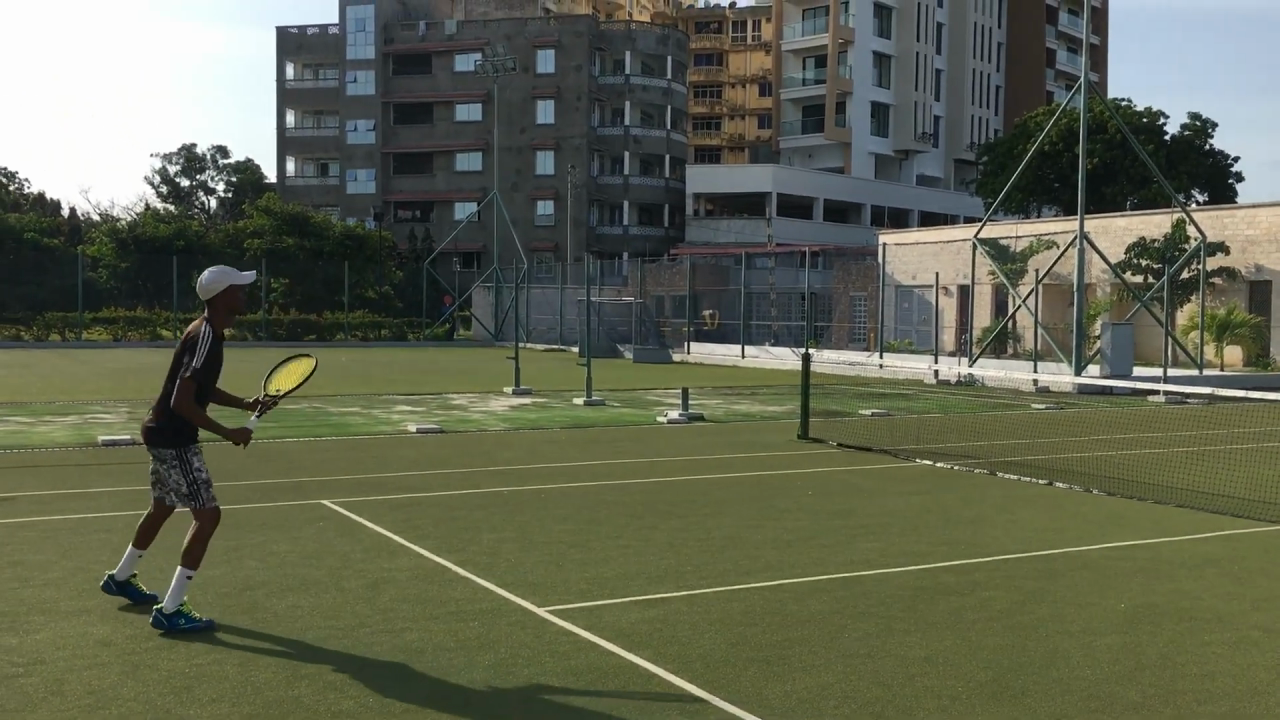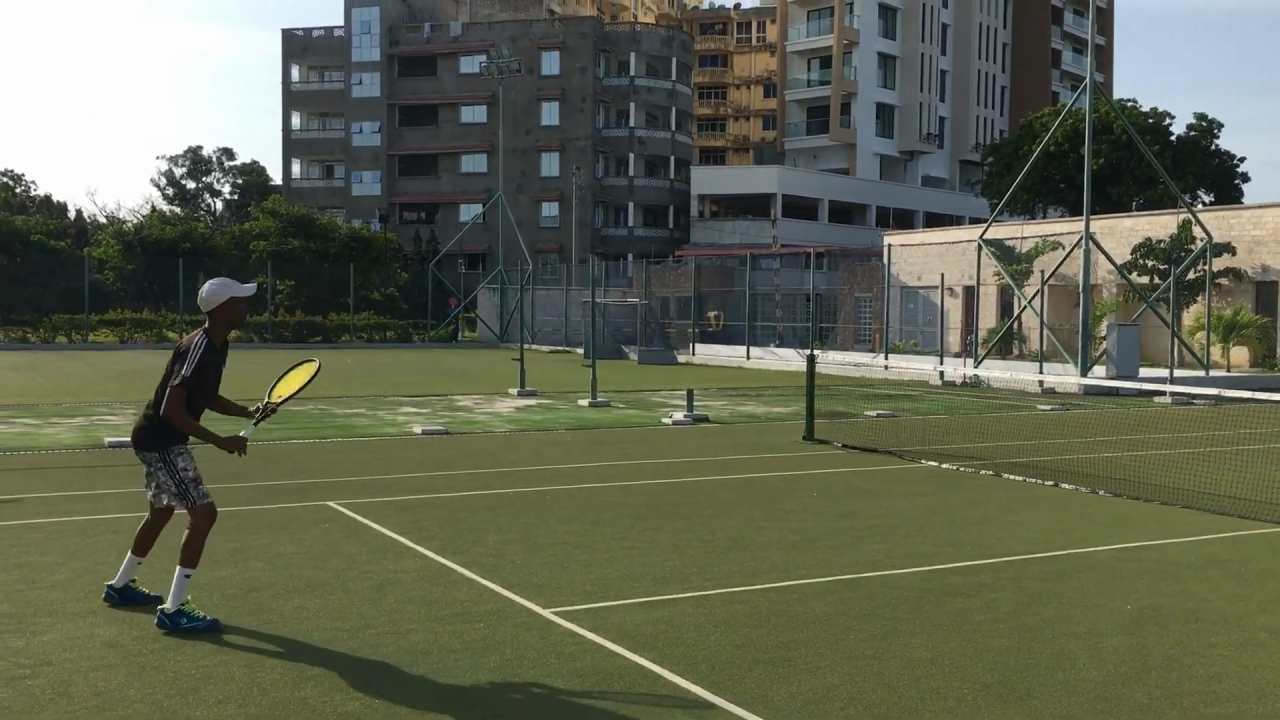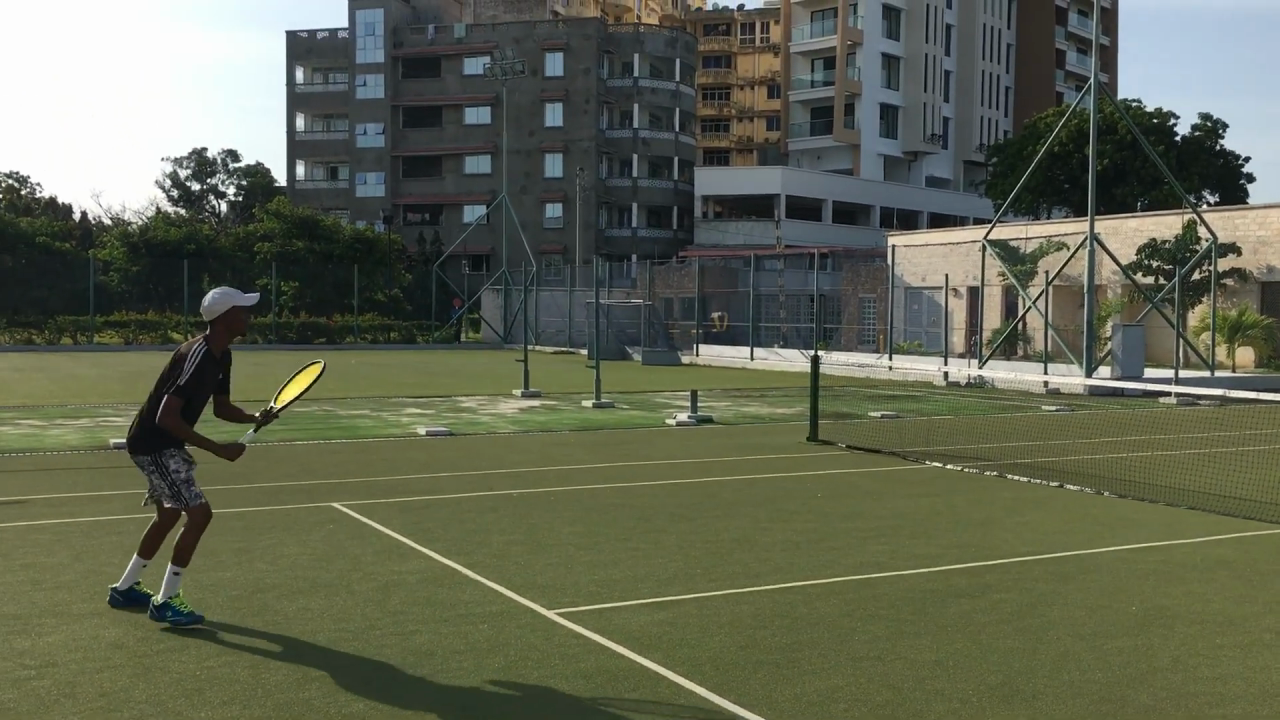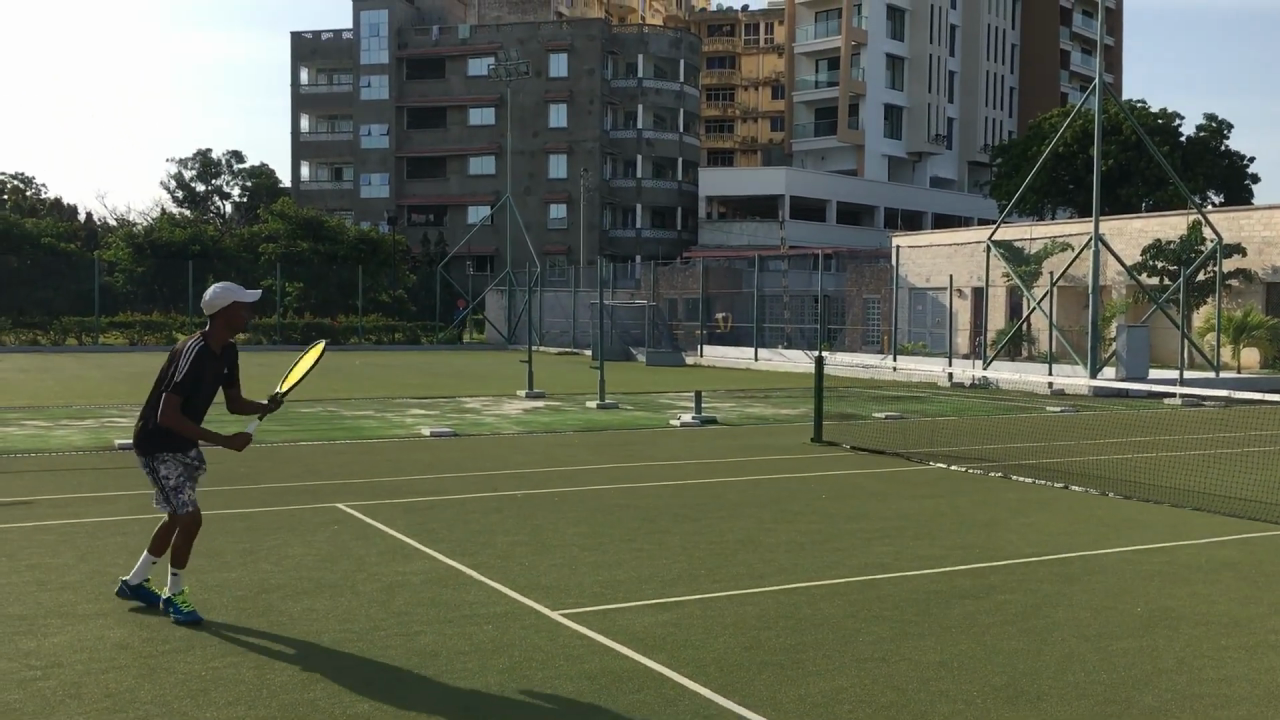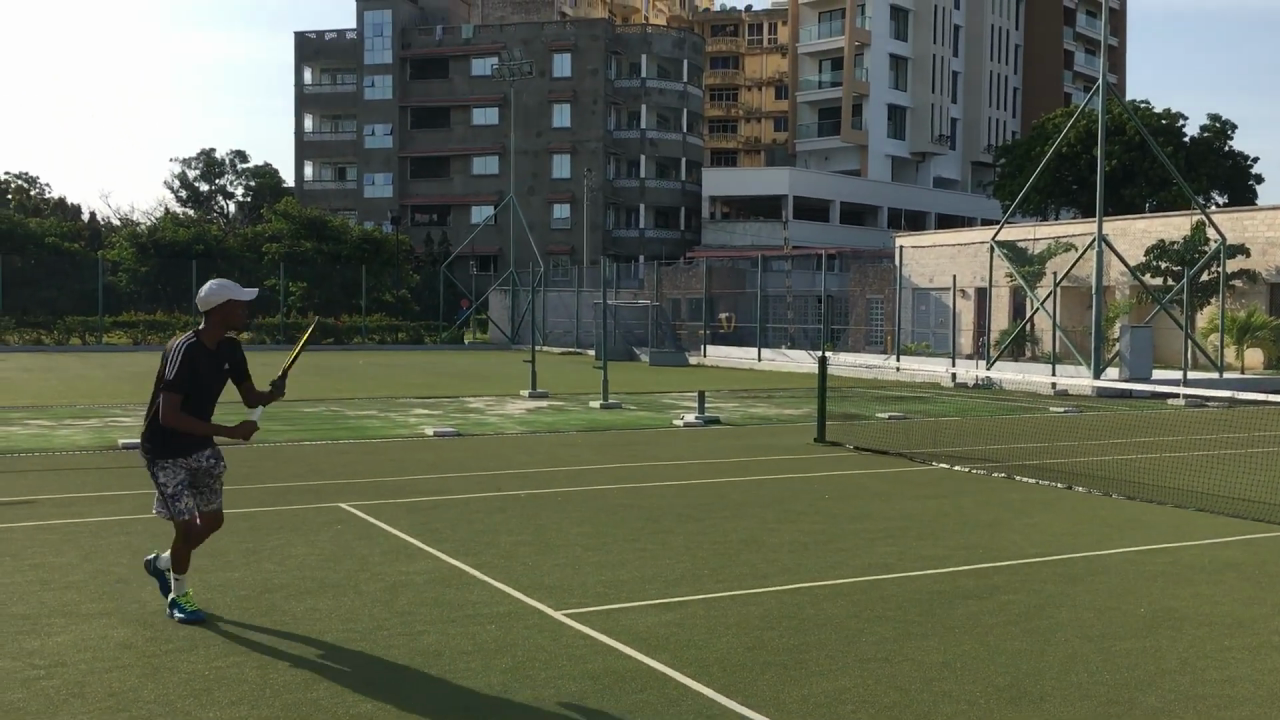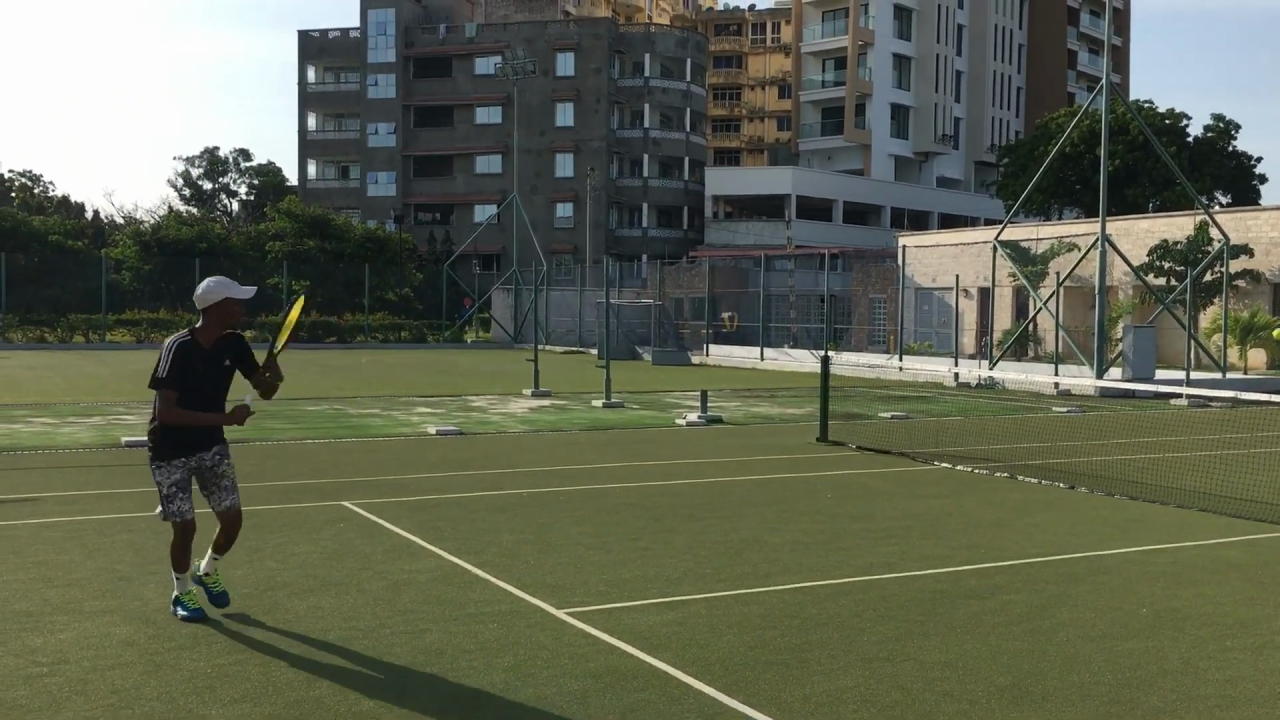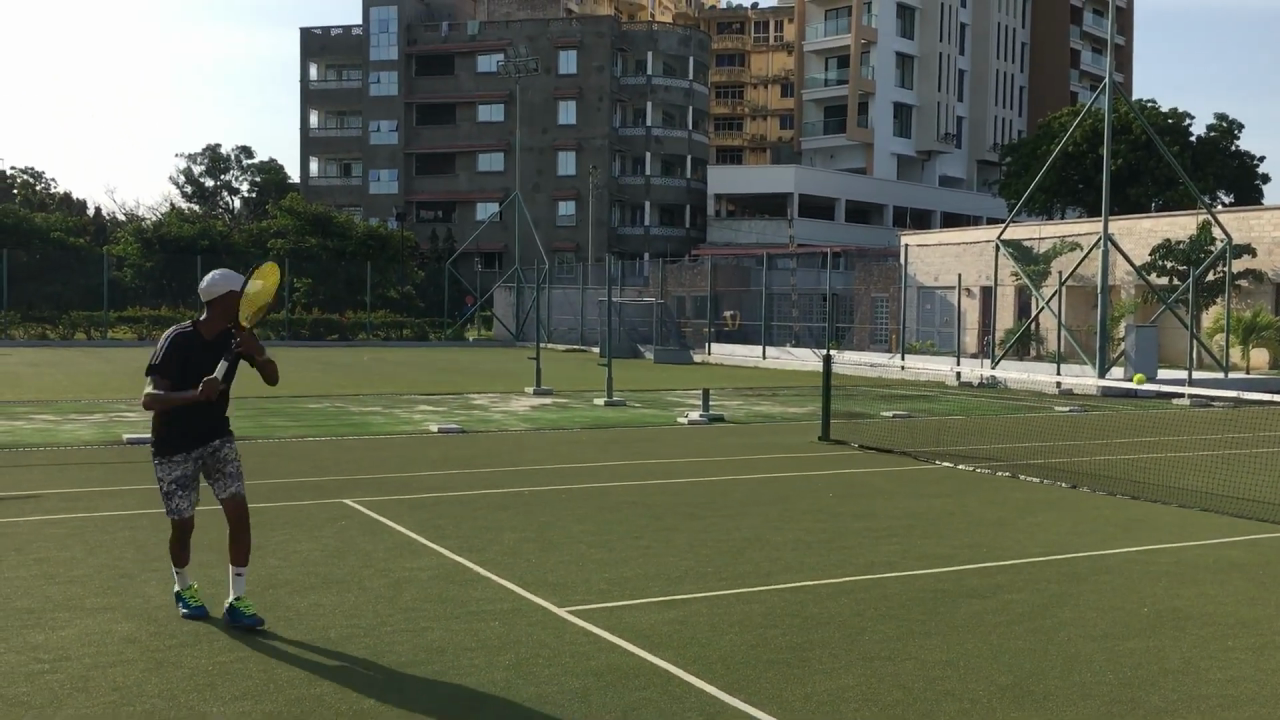
dt=0.1s
person 1, frame 1
left shoulder: (212, 334)
right shoulder: (204, 338)
right elbow: (182, 403)
left wrist: (246, 404)
right wrist: (227, 433)
left hip: (164, 434)
right hip: (172, 438)
left knee: (164, 505)
right knee: (209, 515)
left ankle: (120, 577)
right ankle: (171, 610)
person 1, frame 2
left shoulder: (217, 345)
right shoulder: (198, 348)
left elbow: (209, 399)
right elbow: (170, 410)
left wrist: (249, 412)
right wrist: (220, 441)
left hip: (160, 440)
right hip: (159, 440)
left knee: (161, 511)
right knee: (203, 515)
left ankle: (121, 585)
right ankle: (174, 608)
person 1, frame 3
left shoulder: (222, 357)
right shoulder: (195, 356)
left elbow: (222, 408)
right elbow: (166, 417)
left wrist: (254, 418)
right wrist: (215, 449)
left hip: (169, 444)
right hip: (152, 443)
left knee: (168, 515)
right knee: (199, 513)
left ankle: (125, 588)
right ankle: (168, 599)
person 1, frame 4
left shoulder: (227, 351)
right shoulder: (192, 352)
left elbow: (234, 403)
right elbow: (168, 416)
left wrist: (266, 406)
right wrist: (224, 440)
left hip: (182, 445)
right hip: (158, 446)
left knee: (181, 517)
right knee: (190, 520)
left ankle: (135, 582)
right ankle: (174, 595)
person 1, frame 5
left shoulder: (230, 347)
right shoulder: (182, 350)
left elbow: (250, 398)
right elbow: (168, 416)
left wrist: (272, 393)
right wrist: (228, 432)
left hip: (203, 448)
right hip: (165, 450)
left knee: (213, 520)
right knee: (188, 526)
left ankle: (160, 563)
right ankle: (178, 596)
person 1, frame 6
left shoulder: (234, 344)
right shoulder: (176, 348)
left elbow: (264, 391)
right elbow: (165, 412)
left wrist: (271, 376)
right wrist: (222, 418)
left hip: (211, 445)
right hip: (171, 450)
left knee: (232, 519)
right knee: (185, 527)
left ankle: (207, 571)
right ankle: (182, 593)
person 1, frame 7
left shoulder: (238, 335)
right shoulder: (176, 340)
left elbow: (272, 378)
right elbow: (150, 400)
left wrist: (254, 350)
right wrist: (194, 396)
left hip: (217, 438)
right hip: (173, 445)
left knee: (238, 510)
right knee: (183, 526)
left ankle: (238, 601)
right ankle: (183, 589)
